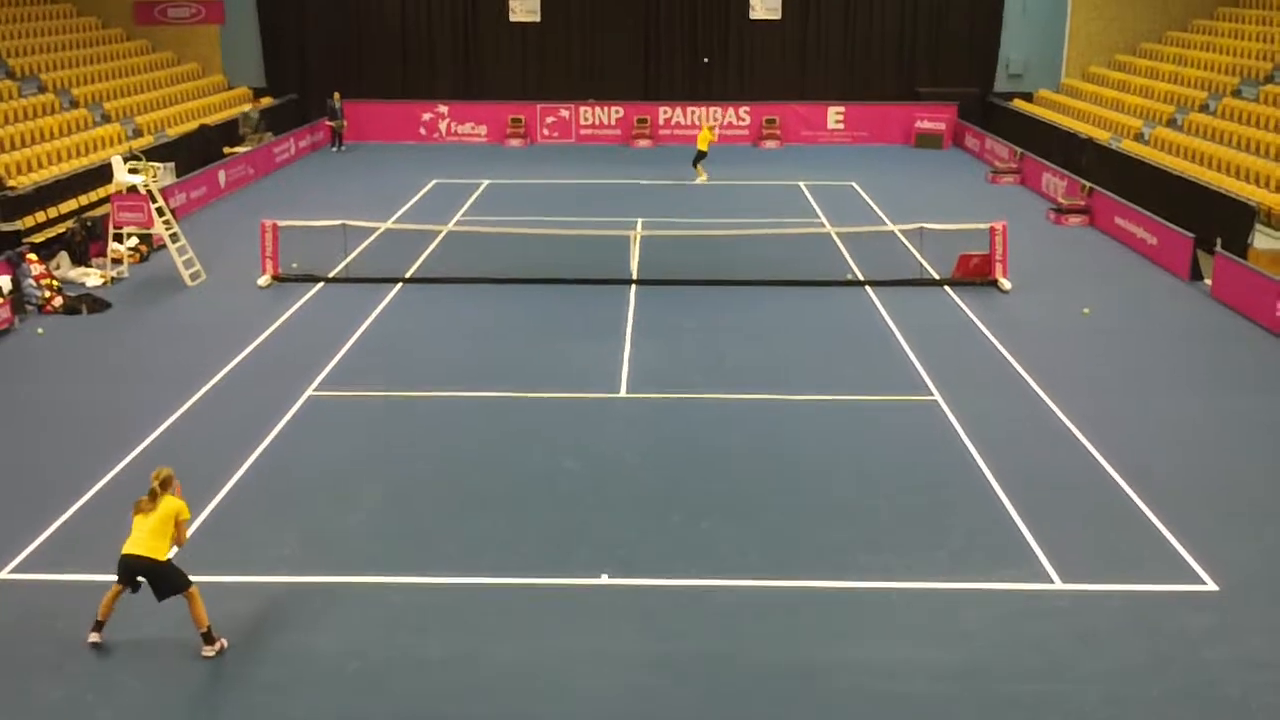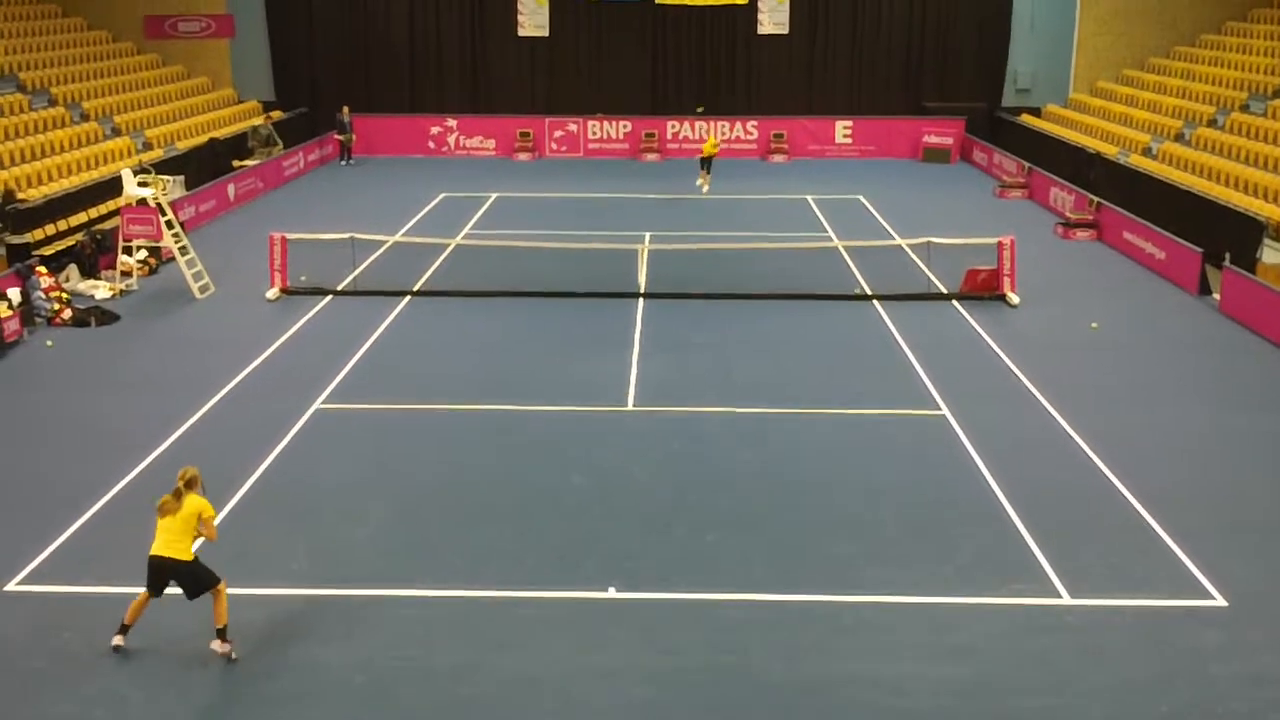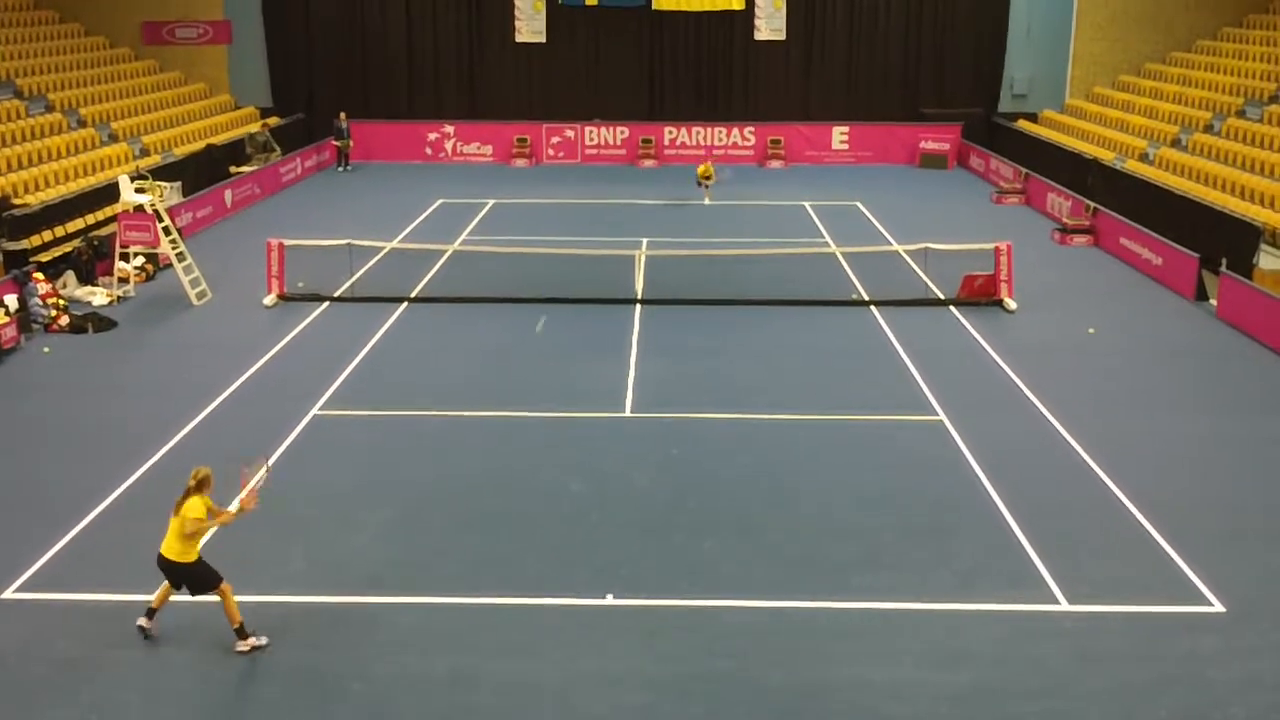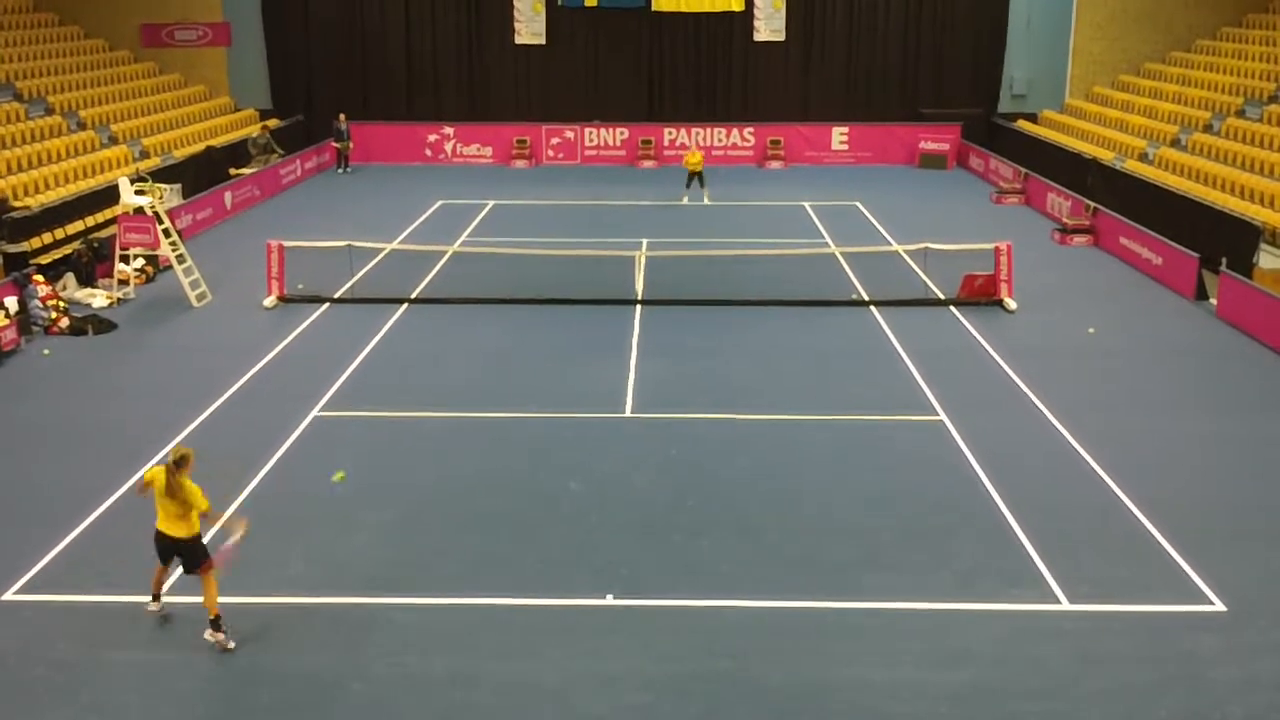
dt=0.4s
person 1, frame 1
left shoulder: (141, 503)
right shoulder: (178, 505)
right elbow: (181, 541)
left hip: (128, 556)
right hip: (155, 560)
left knee: (118, 588)
right knee: (192, 593)
left ankle: (96, 631)
right ankle: (210, 643)
person 1, frame 2
left shoulder: (164, 503)
right shoulder: (201, 504)
right elbow: (212, 536)
left hip: (156, 558)
right hip: (181, 562)
left knee: (148, 595)
right knee: (219, 590)
left ankle: (120, 635)
right ankle: (221, 640)
person 1, frame 3
left shoulder: (200, 499)
right shoulder: (196, 504)
left elbow: (219, 515)
right elbow: (189, 532)
left wrist: (239, 510)
right wrist: (214, 523)
left hip: (166, 558)
right hip: (183, 561)
left knee: (174, 583)
right knee: (225, 590)
left ankle: (147, 618)
right ankle: (244, 638)
person 1, frame 4
left shoulder: (157, 473)
right shoulder: (192, 489)
left elbow: (140, 488)
right elbow: (206, 515)
left hip: (163, 535)
right hip: (188, 539)
left knee: (164, 565)
right knee: (208, 577)
left ankle: (155, 601)
right ankle: (216, 630)
